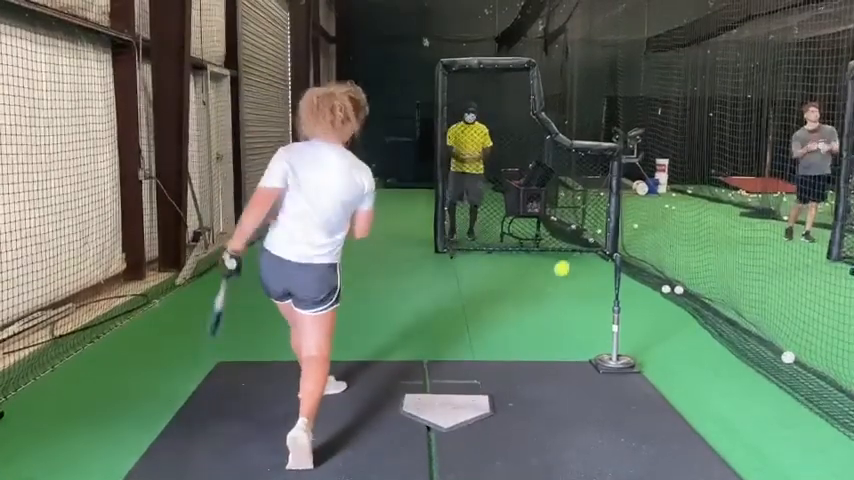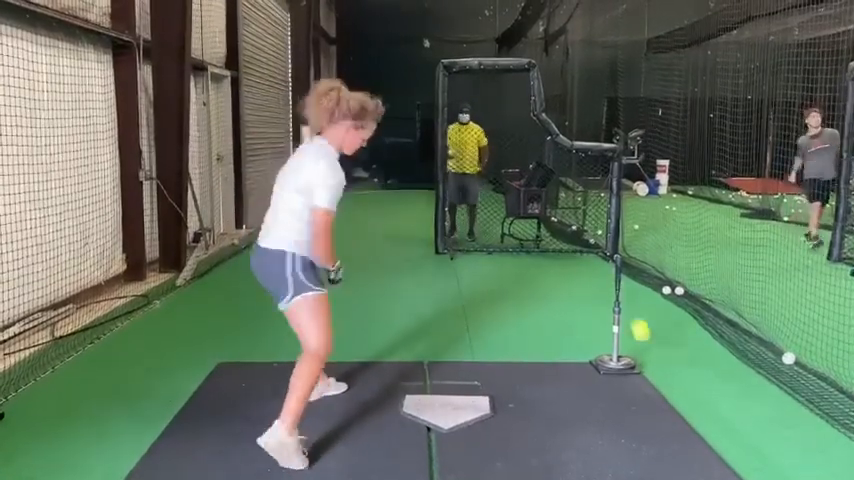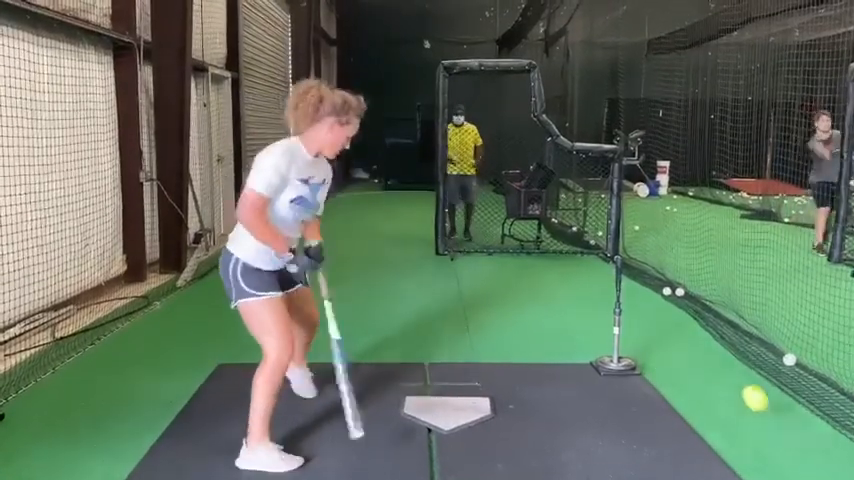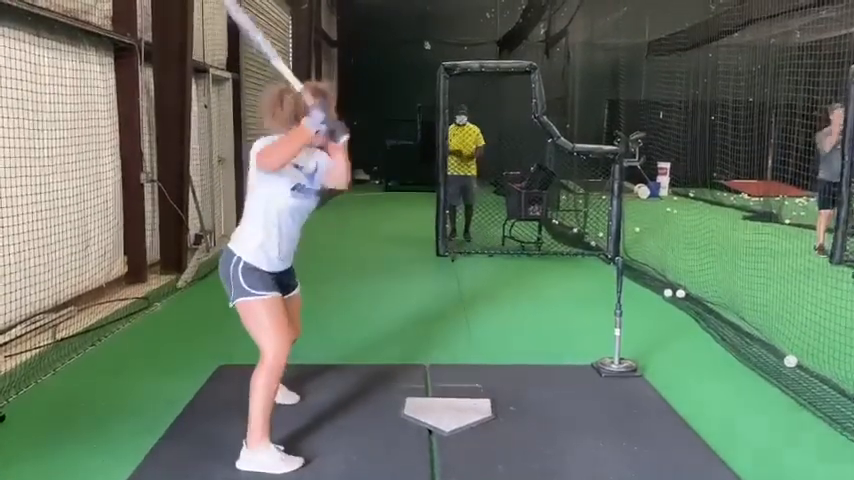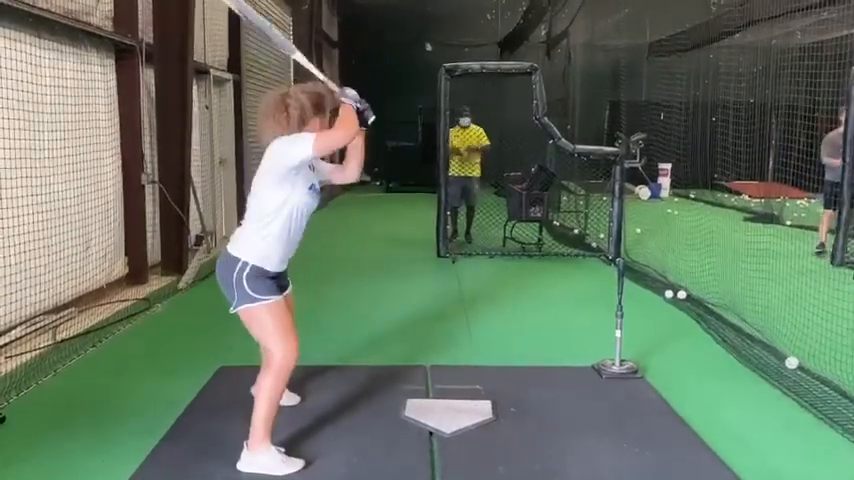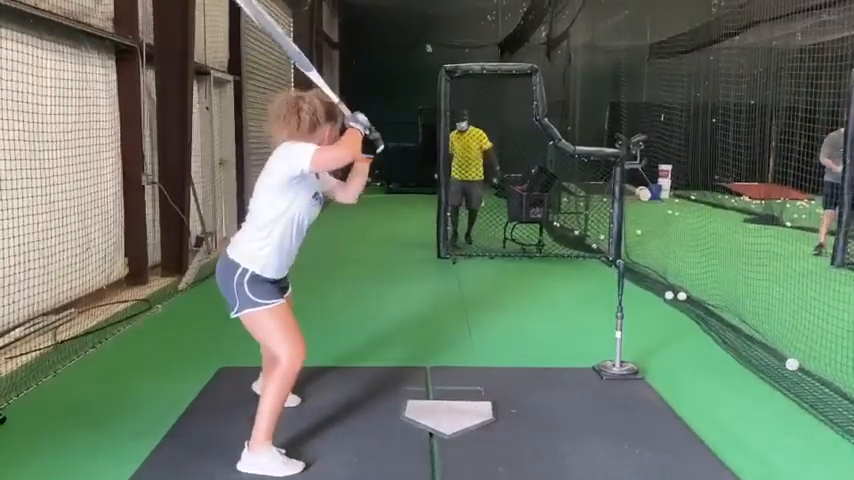
dt=0.4s
person 1, frame 1
left shoulder: (288, 155)
right shoulder: (360, 174)
left elbow: (260, 205)
right elbow: (361, 229)
left wrist: (234, 247)
left hip: (274, 261)
right hip: (318, 270)
left knee: (301, 326)
right knee: (316, 353)
left ankle: (317, 382)
right ankle: (303, 427)
person 1, frame 2
left shoulder: (313, 152)
right shoulder: (327, 167)
right elbow: (318, 234)
right wrist: (332, 265)
left hip: (277, 254)
right hip: (286, 260)
left knee: (317, 320)
right knee: (318, 345)
left ankle: (316, 381)
right ankle: (283, 429)
person 1, frame 3
left shoulder: (323, 169)
right shoulder: (278, 157)
right elbow: (248, 213)
left wrist: (313, 242)
right wrist: (289, 250)
left hip: (282, 264)
right hip: (247, 264)
left knee: (310, 322)
right knee: (278, 350)
left ankle: (297, 366)
right ankle: (255, 447)
person 1, frame 4
left shoulder: (317, 158)
right shoulder: (266, 147)
left elbow: (342, 181)
right elbow: (268, 162)
left wrist: (337, 139)
right wrist: (312, 123)
left hip: (281, 265)
right hip: (247, 264)
left knee: (290, 333)
right knee: (276, 349)
left ankle: (268, 384)
right ankle: (256, 448)
person 1, frame 5
left shoulder: (308, 162)
right shoulder: (286, 149)
left elbow: (349, 173)
right elbow: (344, 134)
left wrist: (360, 124)
right wrist: (348, 104)
left hip: (269, 266)
right hip: (245, 268)
left knee: (280, 333)
right knee: (285, 351)
left ankle: (265, 384)
right ankle: (257, 450)
person 1, frame 6
left shoulder: (312, 170)
right shoulder: (292, 154)
left elbow: (348, 194)
right elbow: (341, 155)
left wrist: (366, 152)
right wrist: (357, 128)
left hip: (269, 270)
right hip: (245, 273)
left knee: (279, 334)
right knee: (292, 354)
left ankle: (266, 382)
person 2, frame 1
left shoulder: (829, 130)
right shoulder: (799, 134)
left elbow: (837, 148)
right elbow: (795, 153)
left wrist: (828, 147)
right wrist: (807, 148)
left hip: (823, 174)
right hip: (805, 174)
left knee: (814, 204)
right knee: (801, 203)
left ankle: (806, 232)
right ankle: (789, 227)
person 2, frame 2
left shoulder: (833, 134)
right shoulder: (802, 141)
right elbow: (799, 159)
right wrist: (794, 172)
left hip: (829, 178)
right hip: (811, 177)
left knee: (821, 207)
right knee: (816, 204)
left ankle: (810, 233)
right ankle: (815, 237)
person 2, frame 3
left shoulder: (839, 136)
right shoulder: (813, 142)
right elbow: (819, 150)
right wrist: (824, 153)
left hip: (836, 181)
right hip: (819, 181)
left knee: (830, 210)
right knee: (823, 210)
left ankle: (823, 232)
right ankle: (818, 243)
person 2, frame 4
right shoulder: (822, 135)
right elbow: (826, 147)
right wrist: (836, 132)
right hip: (827, 180)
right knee: (825, 212)
right ankle: (820, 244)
person 2, frame 5
right shoulder: (831, 137)
right elbow: (824, 159)
right wrist: (841, 163)
right hip: (833, 180)
right knee: (829, 212)
right ankle: (821, 242)
person 2, frame 6
right shoulder: (833, 137)
right elbow: (823, 158)
right wrist: (836, 167)
right hip: (832, 180)
right knee: (829, 213)
right ankle: (821, 243)
person 3, frame 1
left shoulder: (483, 130)
right shoulder: (454, 129)
left elbow: (487, 149)
right elbow: (448, 148)
left wrist: (480, 156)
right wrist: (457, 157)
left hip: (475, 172)
right hip: (457, 170)
left knee: (474, 203)
right knee: (452, 200)
left ankle: (471, 229)
right ankle: (452, 227)
person 3, frame 2
left shoulder: (477, 130)
right shoulder: (449, 130)
left elbow: (483, 147)
left wrist: (483, 163)
right wrist: (446, 154)
left hip: (471, 171)
right hip: (453, 171)
left knee: (472, 202)
right knee: (452, 201)
left ankle: (471, 230)
right ankle: (452, 226)
person 3, frame 3
left shoulder: (472, 129)
right shoulder: (446, 130)
left elbow: (479, 147)
left wrist: (478, 159)
right wrist: (447, 158)
left hip: (469, 171)
right hip: (451, 172)
left knee: (469, 202)
right knee: (451, 201)
left ankle: (467, 229)
right ankle: (452, 228)
person 3, frame 4
left shoulder: (475, 130)
right shoulder: (448, 130)
left elbow: (481, 149)
left wrist: (474, 155)
right wrist: (452, 152)
left hip: (470, 172)
right hip: (453, 172)
left knee: (469, 204)
right knee: (452, 203)
left ankle: (467, 230)
right ankle: (453, 229)
person 3, frame 5
left shoulder: (478, 131)
right shoulder: (452, 132)
left elbow: (486, 147)
left wrist: (476, 148)
right wrist: (452, 151)
left hip: (472, 174)
right hip: (455, 174)
left knee: (471, 205)
right knee: (453, 204)
left ankle: (468, 232)
right ankle: (454, 230)
person 3, frame 6
left shoulder: (479, 134)
right shoulder: (452, 136)
left elbow: (489, 152)
left wrist: (496, 170)
left hip: (475, 178)
right hip: (457, 177)
left knee: (473, 208)
right knee: (454, 206)
left ankle: (468, 233)
right ankle: (454, 234)
